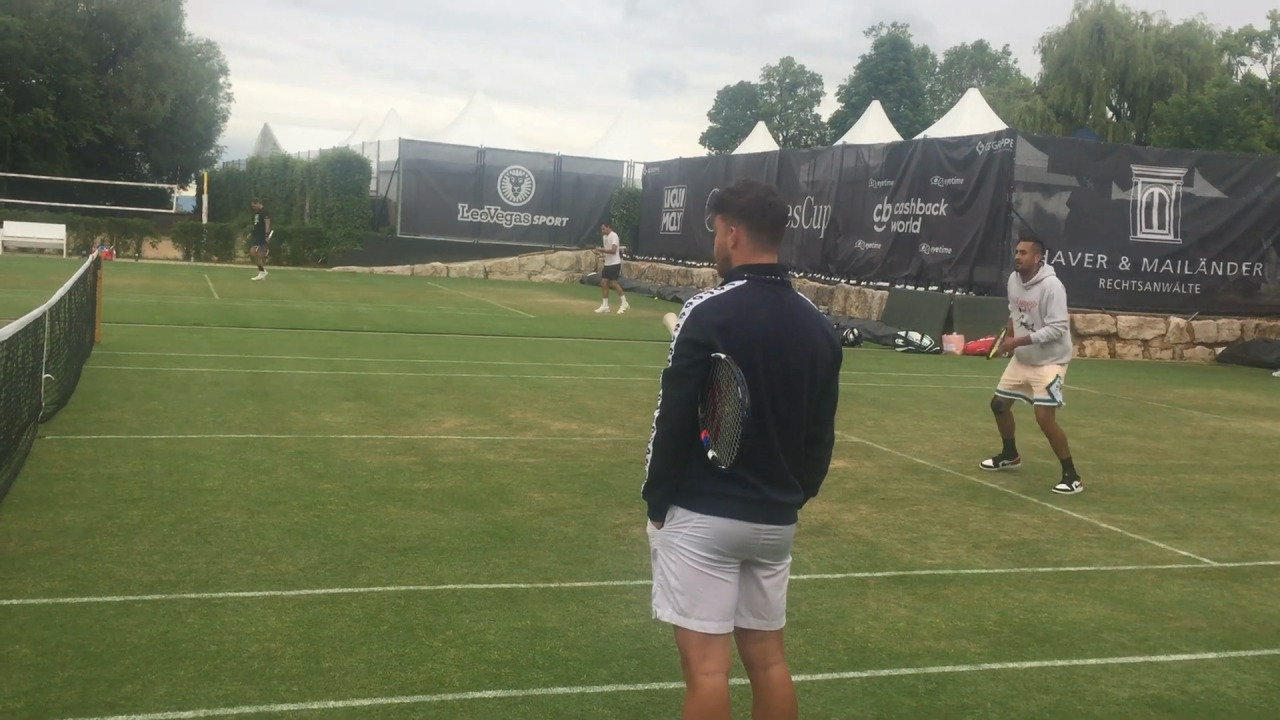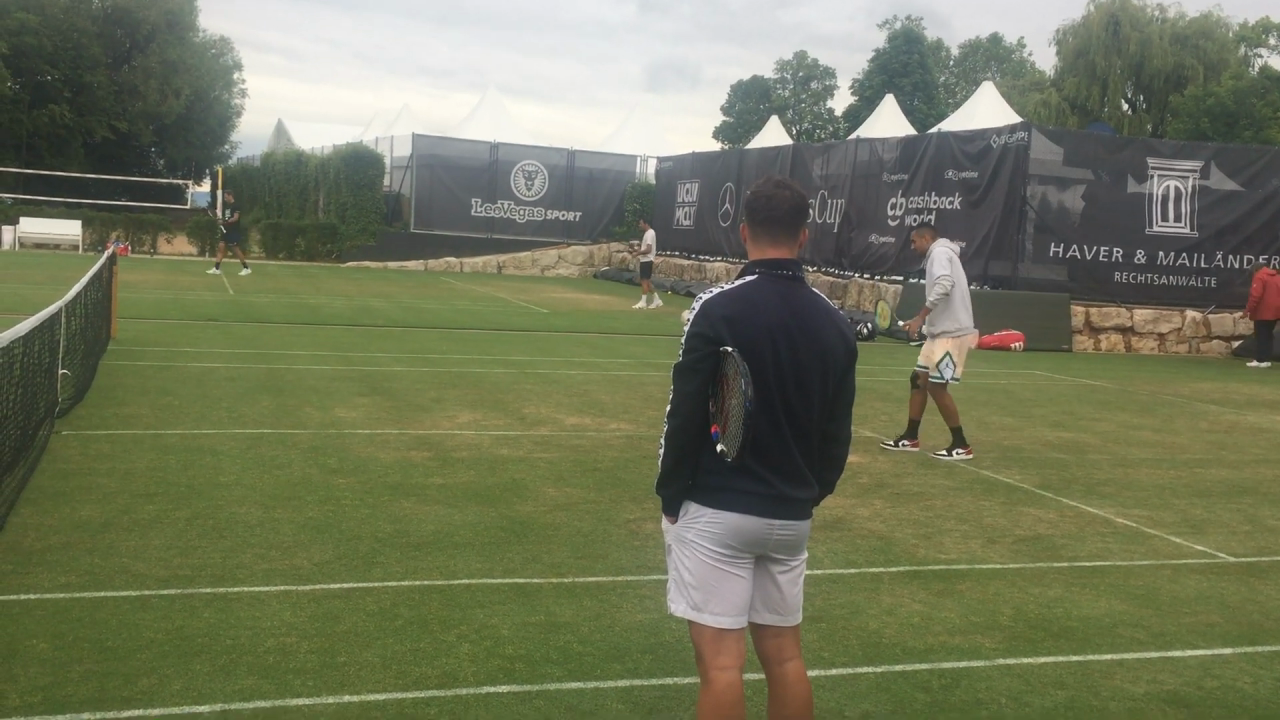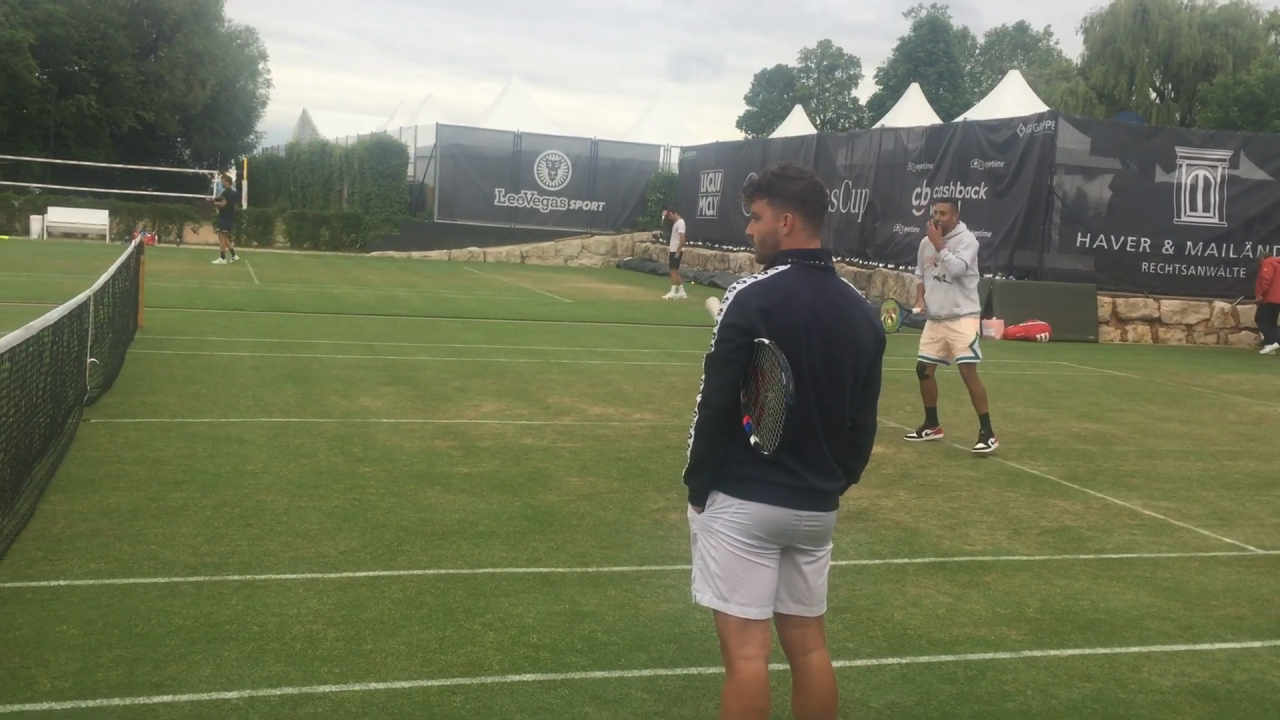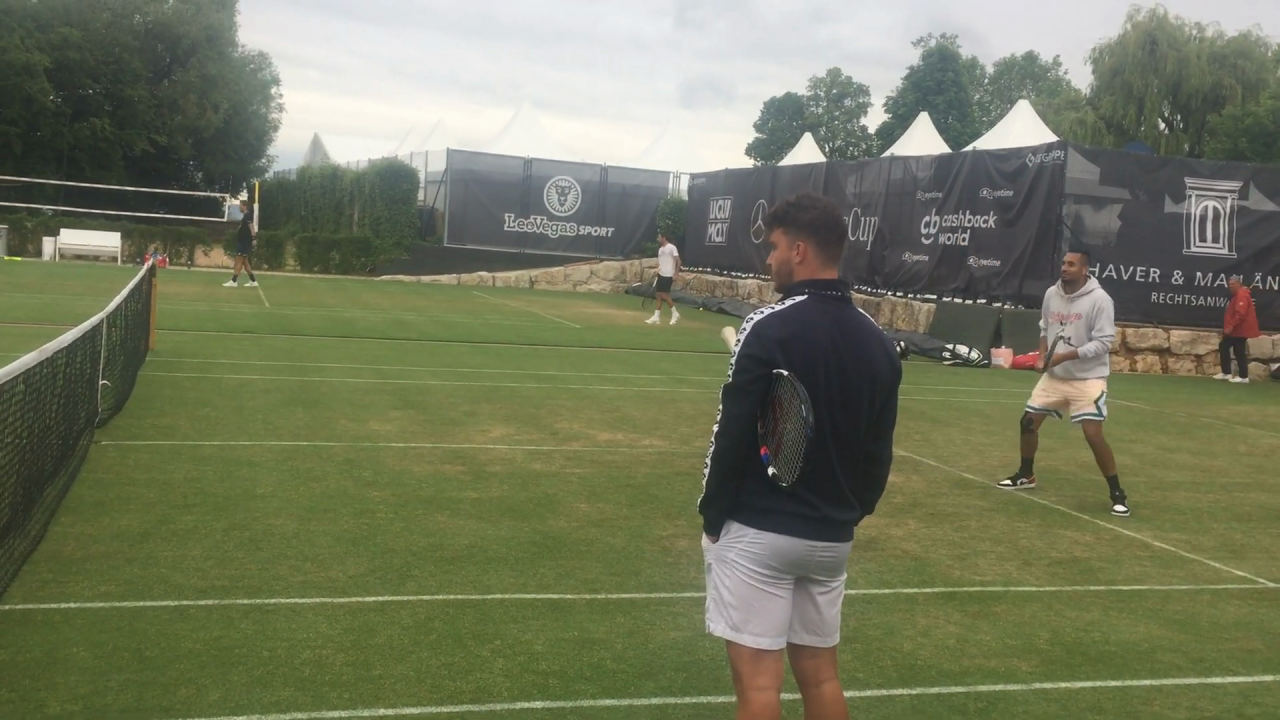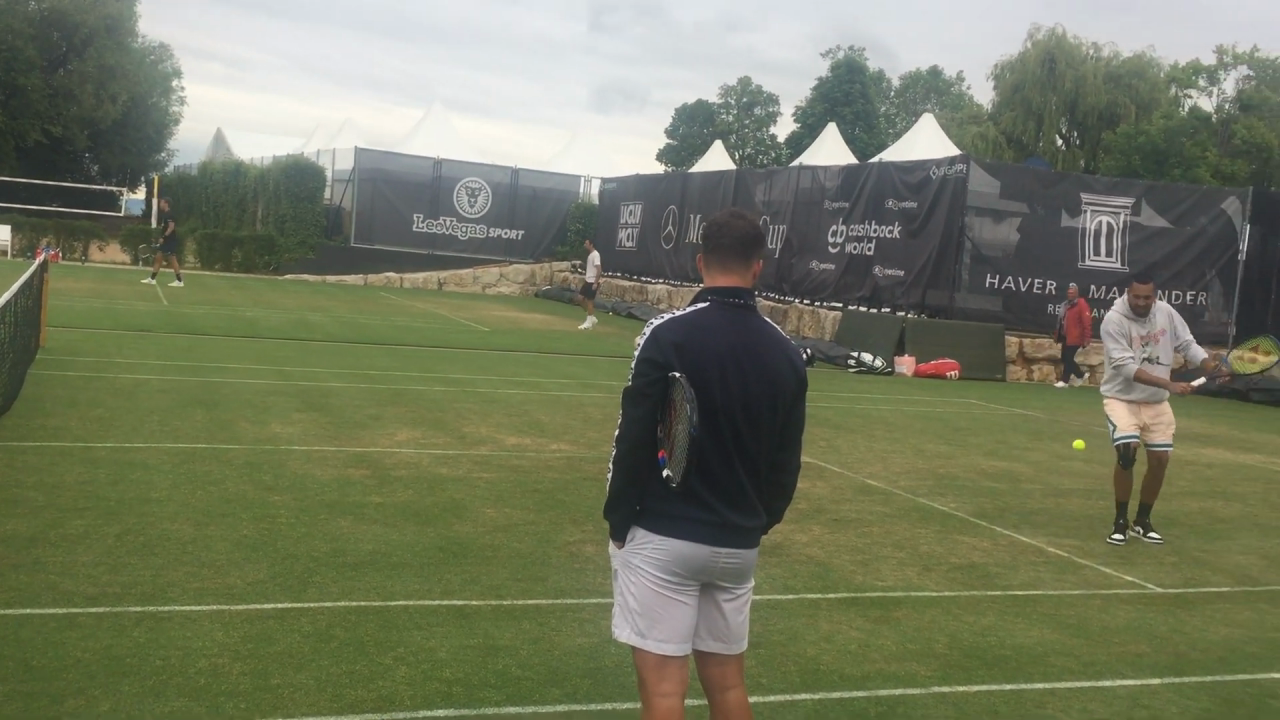
dt=1s
person 1, frame 1
left shoulder: (708, 313)
right shoulder: (818, 326)
left elbow: (674, 419)
right elbow: (821, 435)
left wrist: (656, 501)
left hip: (702, 516)
right hip: (775, 521)
left knee: (706, 664)
right knee: (768, 658)
person 1, frame 2
left shoulder: (719, 308)
right shoulder: (834, 322)
left elbow: (685, 414)
right elbow: (837, 433)
left wrist: (670, 495)
left hip: (716, 511)
right hip: (790, 516)
left knee: (720, 660)
right knee: (784, 653)
person 1, frame 3
left shoulder: (753, 298)
right shoulder: (861, 311)
left elbow: (716, 405)
right elbow: (864, 422)
left wrist: (698, 486)
left hip: (743, 502)
right hip: (816, 506)
left knee: (745, 650)
right knee: (808, 643)
person 1, frame 4
left shoulder: (769, 328)
right shoulder: (878, 342)
left elbow: (733, 435)
right elbow: (879, 452)
left wrist: (713, 516)
left hip: (758, 532)
right hip: (831, 537)
right knee: (820, 674)
person 1, frame 5
left shoulder: (669, 334)
right shoulder: (786, 352)
left elbow: (633, 440)
right elbow: (786, 462)
left wrist: (618, 522)
left hip: (664, 538)
right hip: (738, 544)
person 2, frame 1
left shoulder: (1051, 286)
right shoulder: (1013, 279)
left elbow: (1058, 328)
left wrist: (1020, 341)
right wrist: (1008, 336)
left hip: (1049, 361)
right hip: (1022, 359)
left knee: (1044, 418)
right knee: (999, 405)
left ankle: (1071, 475)
right ankle: (1009, 455)
person 2, frame 2
left shoulder: (939, 253)
right shoulder: (943, 255)
left elbow: (943, 285)
left wrist: (920, 317)
right wrist: (922, 320)
left hip: (951, 332)
right hip: (943, 331)
left knee: (937, 387)
right knee: (918, 380)
left ankle: (961, 445)
right ankle: (911, 438)
person 2, frame 3
left shoulder: (966, 240)
right shoulder: (925, 242)
left elbow: (957, 269)
right elbow: (921, 275)
left wrist: (939, 244)
right wrist: (920, 299)
left hip: (963, 317)
right hip: (934, 319)
left knee: (968, 372)
right knee: (924, 369)
left ankle: (987, 433)
right ankle: (932, 425)
person 2, frame 4
left shoulder: (1100, 299)
right shoulder: (1051, 294)
left elbow: (1103, 343)
left wrist: (1067, 355)
right wrist: (1042, 356)
left hip: (1088, 378)
right hip: (1054, 375)
left knee: (1093, 433)
right knee: (1028, 422)
left ankle: (1117, 493)
right ankle: (1026, 474)
person 2, frame 5
left shoulder: (1167, 313)
right shoulder: (1114, 320)
left elbow: (1187, 343)
right elbow: (1125, 366)
left wrist: (1209, 364)
right wrist: (1168, 385)
left hip: (1157, 402)
right hip: (1121, 399)
left knee: (1160, 460)
right knee: (1127, 455)
left ankle: (1142, 520)
right ankle: (1120, 520)
